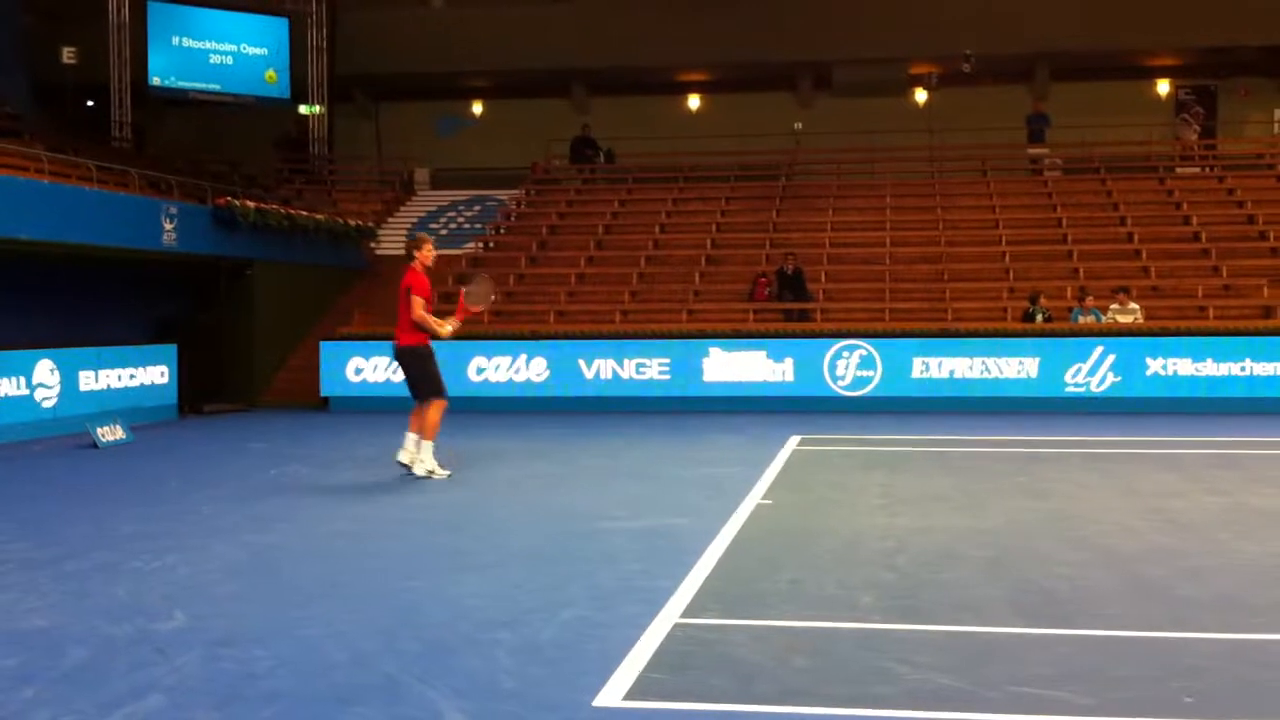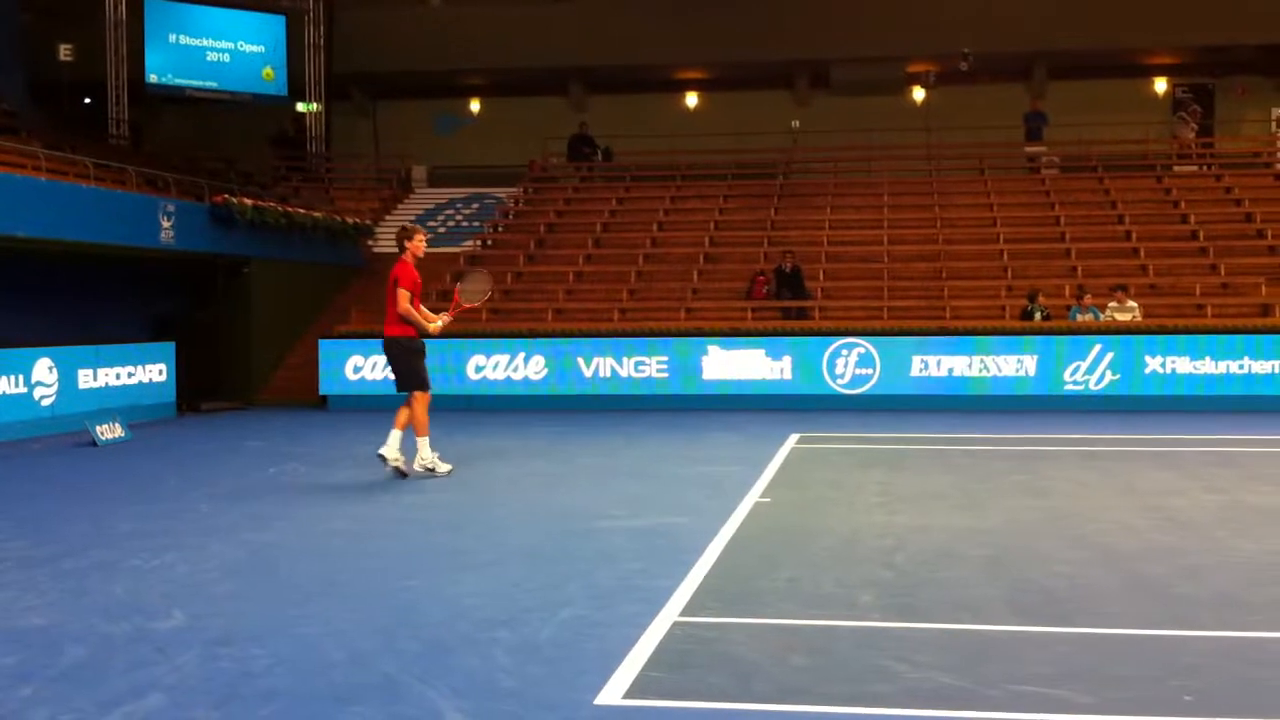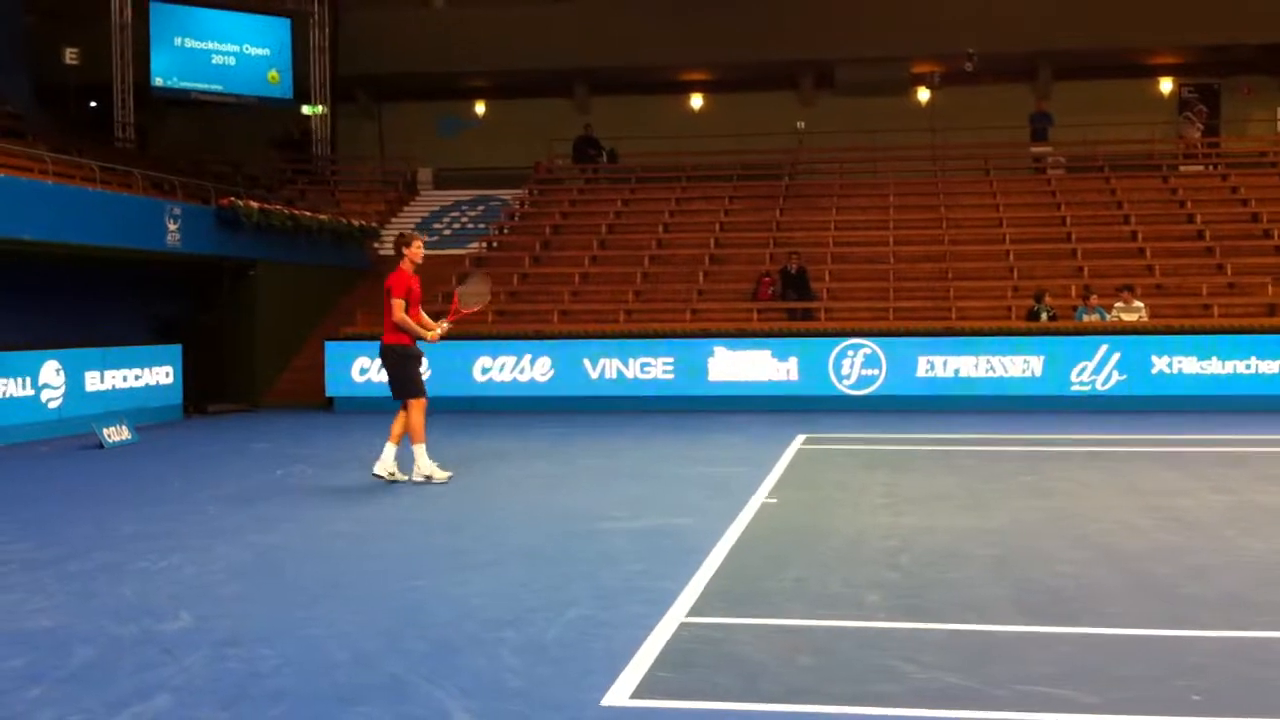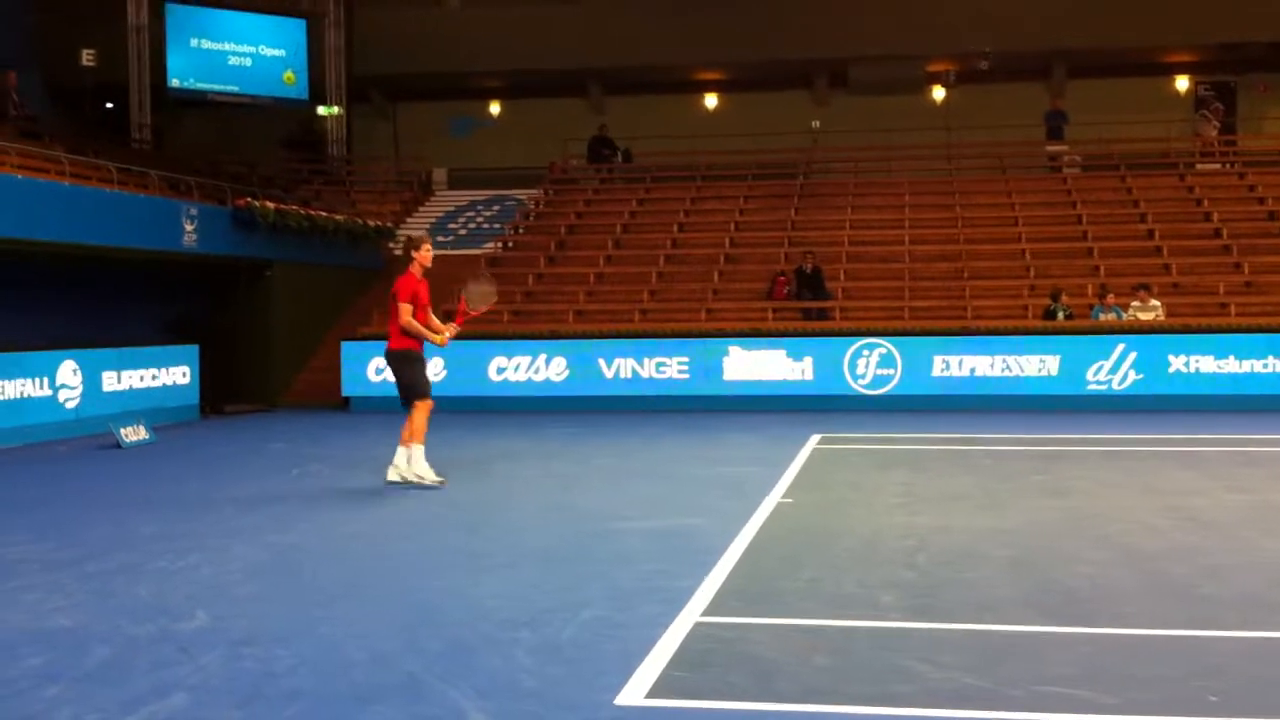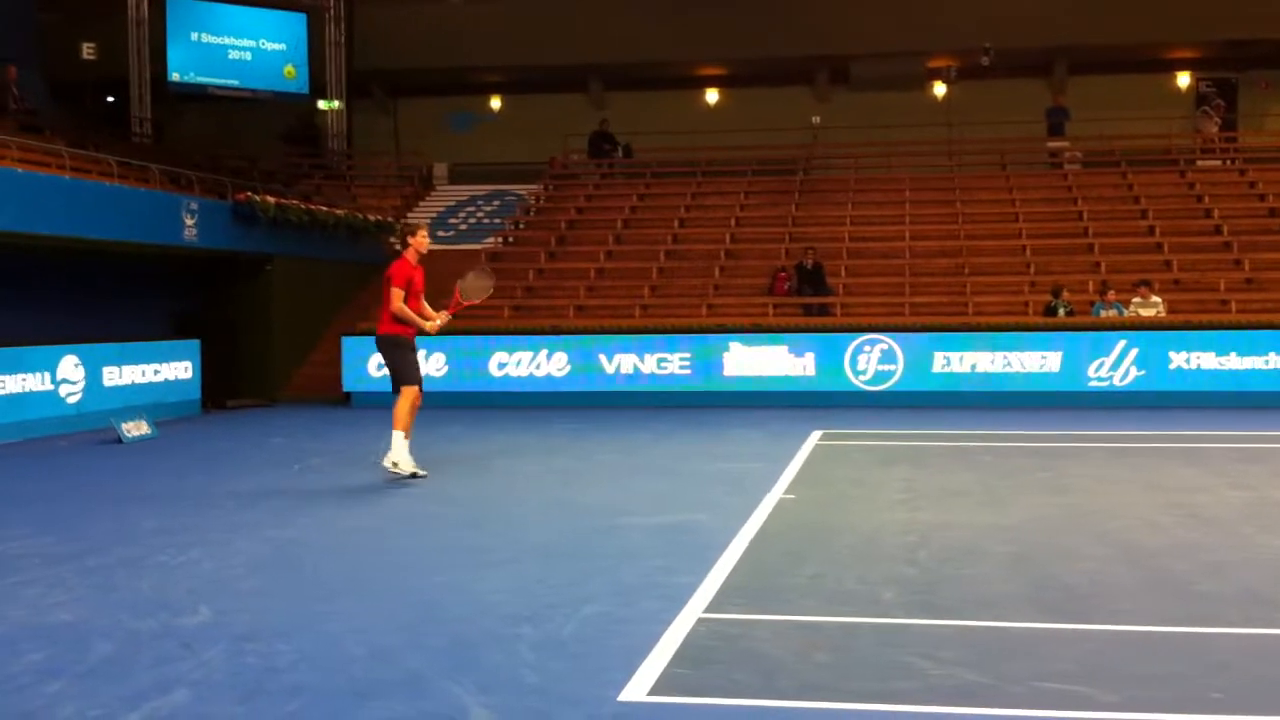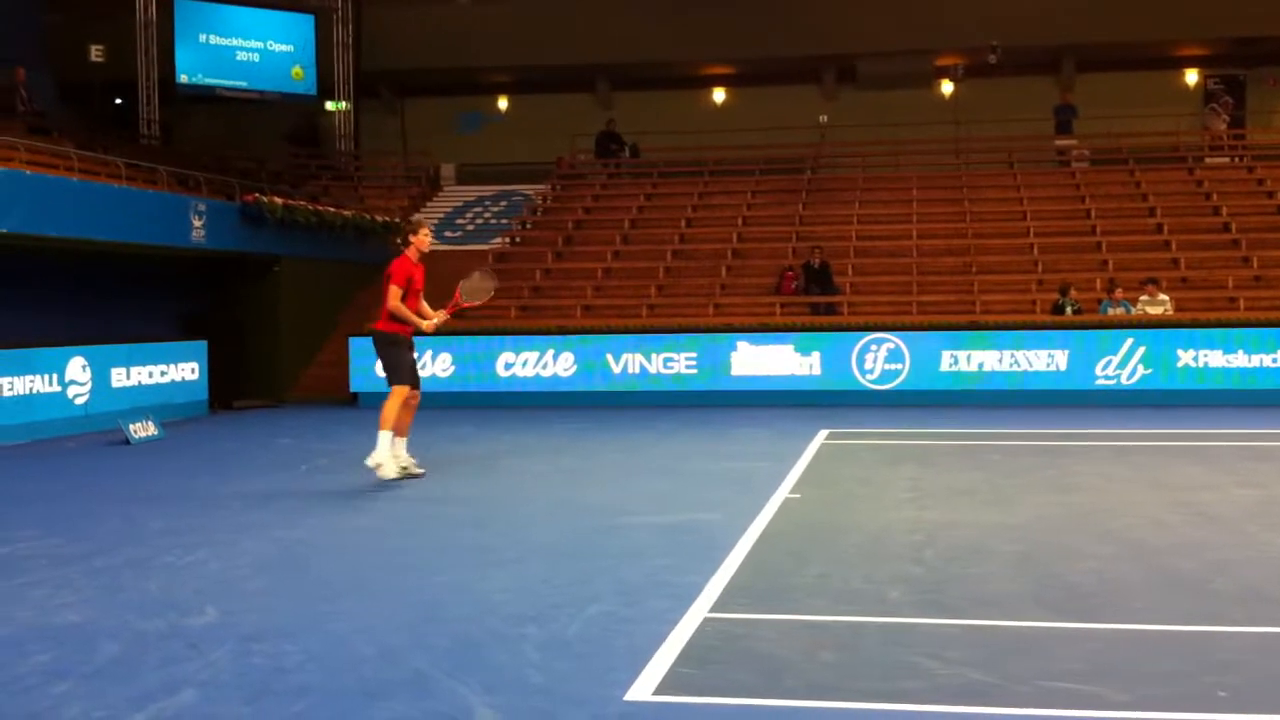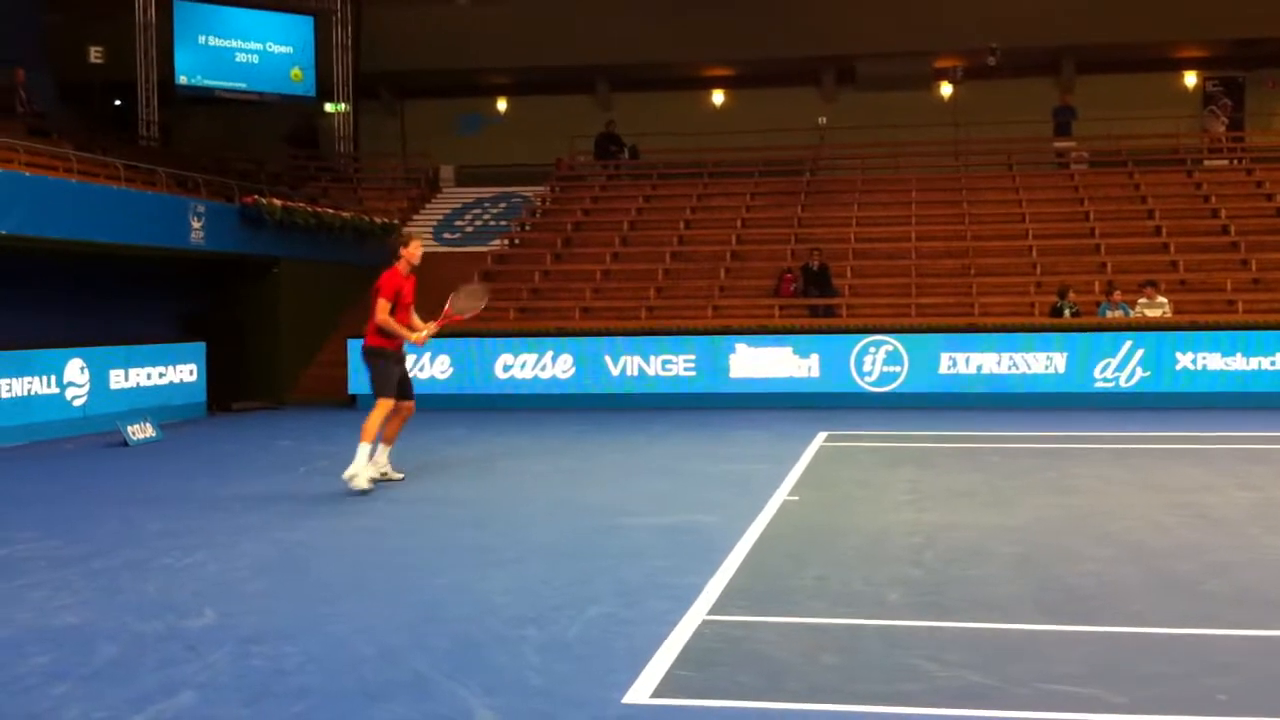
dt=0.1s
person 1, frame 1
left shoulder: (409, 277)
right shoulder: (418, 278)
right elbow: (417, 314)
left wrist: (443, 324)
right wrist: (439, 332)
left hip: (403, 347)
right hip: (415, 347)
left knee: (423, 402)
right knee: (437, 401)
left ankle: (409, 452)
right ankle: (425, 461)
person 1, frame 2
left shoulder: (409, 270)
right shoulder: (404, 269)
left elbow: (415, 306)
right elbow: (403, 307)
left wrist: (436, 319)
right wrist: (428, 327)
left hip: (402, 340)
right hip: (402, 339)
left knee: (412, 398)
right knee: (422, 395)
left ankle: (391, 449)
right ankle: (425, 457)
person 1, frame 3
left shoulder: (413, 278)
right shoulder: (399, 278)
left elbow: (416, 312)
right elbow: (398, 316)
left wrist: (435, 326)
right wrist: (425, 335)
left hip: (399, 348)
right hip: (398, 348)
left knee: (408, 406)
right knee: (417, 403)
left ankle: (386, 464)
right ankle: (423, 466)
person 1, frame 4
left shoulder: (422, 283)
right shoulder: (406, 283)
left elbow: (427, 315)
right elbow: (405, 321)
left wrist: (444, 329)
right wrist: (433, 338)
left hip: (412, 353)
right hip: (402, 351)
left knee: (422, 408)
right knee: (423, 404)
left ankle: (400, 467)
right ankle: (418, 466)
person 1, frame 5
left shoulder: (418, 269)
right shoulder: (400, 268)
left elbow: (419, 302)
right elbow: (396, 306)
left wrist: (436, 317)
right wrist: (424, 325)
left hip: (403, 339)
right hip: (393, 337)
left knee: (413, 398)
right knee: (410, 391)
left ankle: (397, 456)
right ankle: (400, 455)
person 1, frame 6
left shoulder: (418, 266)
right shoulder: (400, 266)
right elbow: (392, 304)
left wrist: (434, 316)
right wrist: (421, 323)
left hip: (403, 337)
right hip: (391, 336)
left knee: (412, 397)
right knee: (400, 391)
left ankle: (398, 457)
right ankle: (380, 455)
person 1, frame 7
left shoulder: (410, 280)
right shoulder: (389, 279)
right elbow: (380, 318)
left wrist: (423, 328)
right wrist: (409, 336)
left hip: (393, 351)
right hip: (380, 350)
left knee: (406, 407)
right knee: (385, 404)
left ankle: (379, 463)
right ankle: (358, 467)
